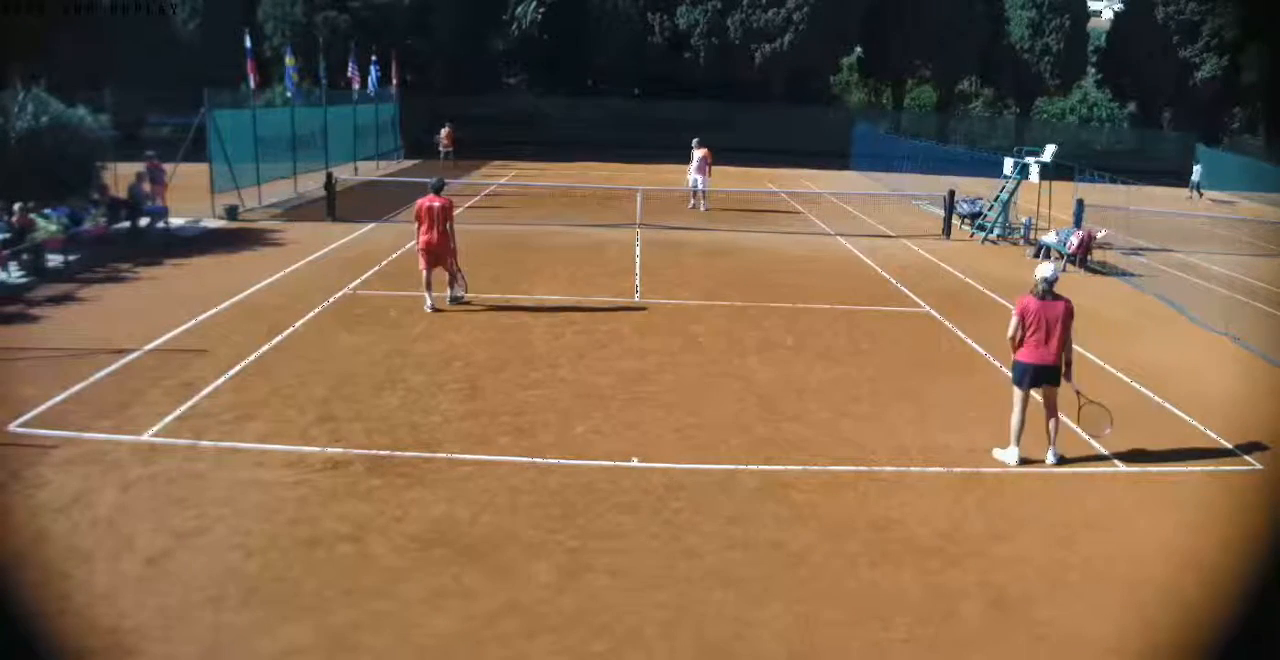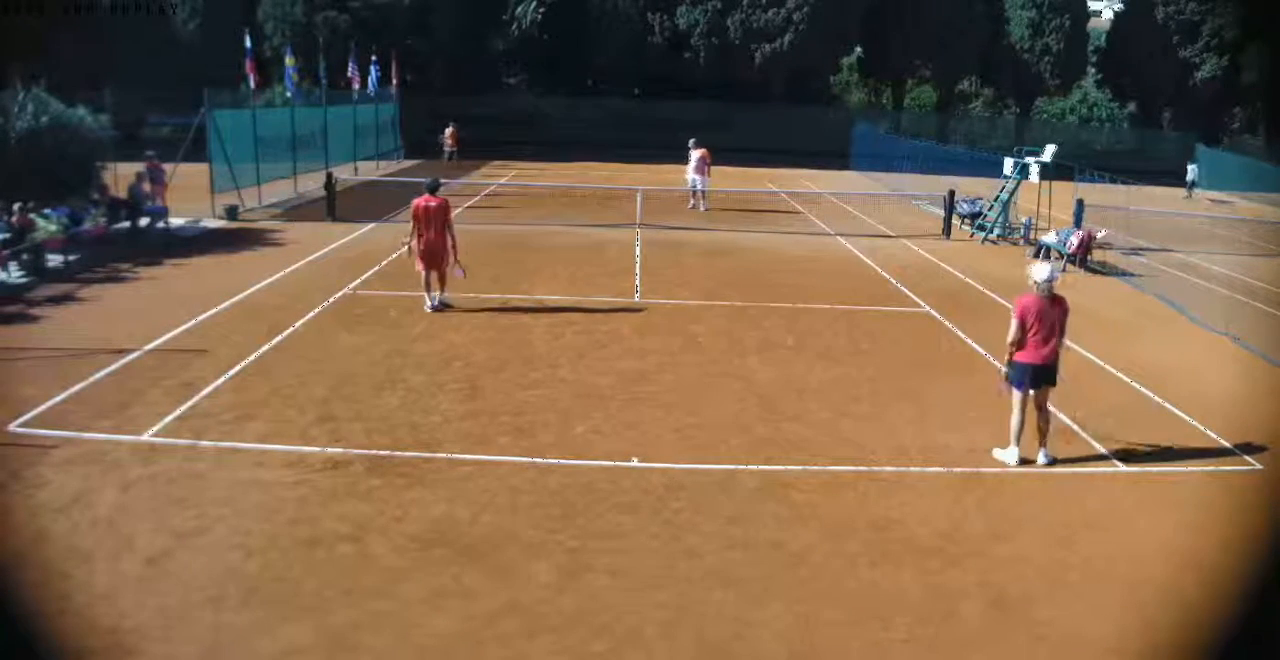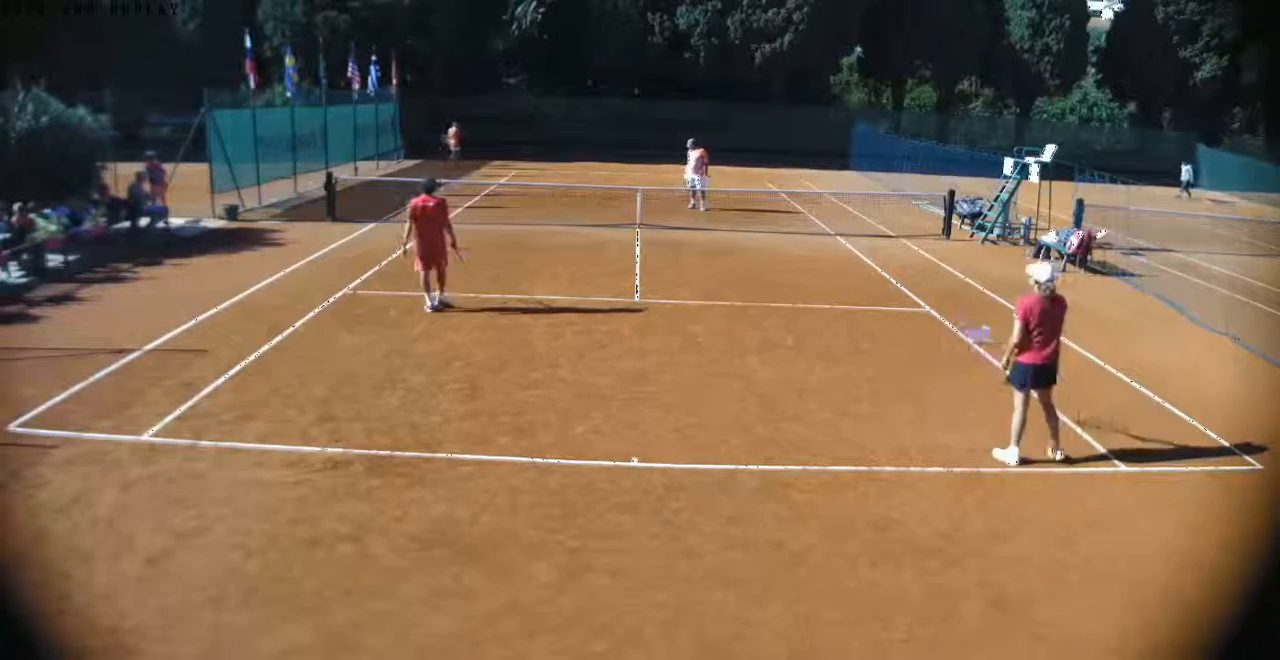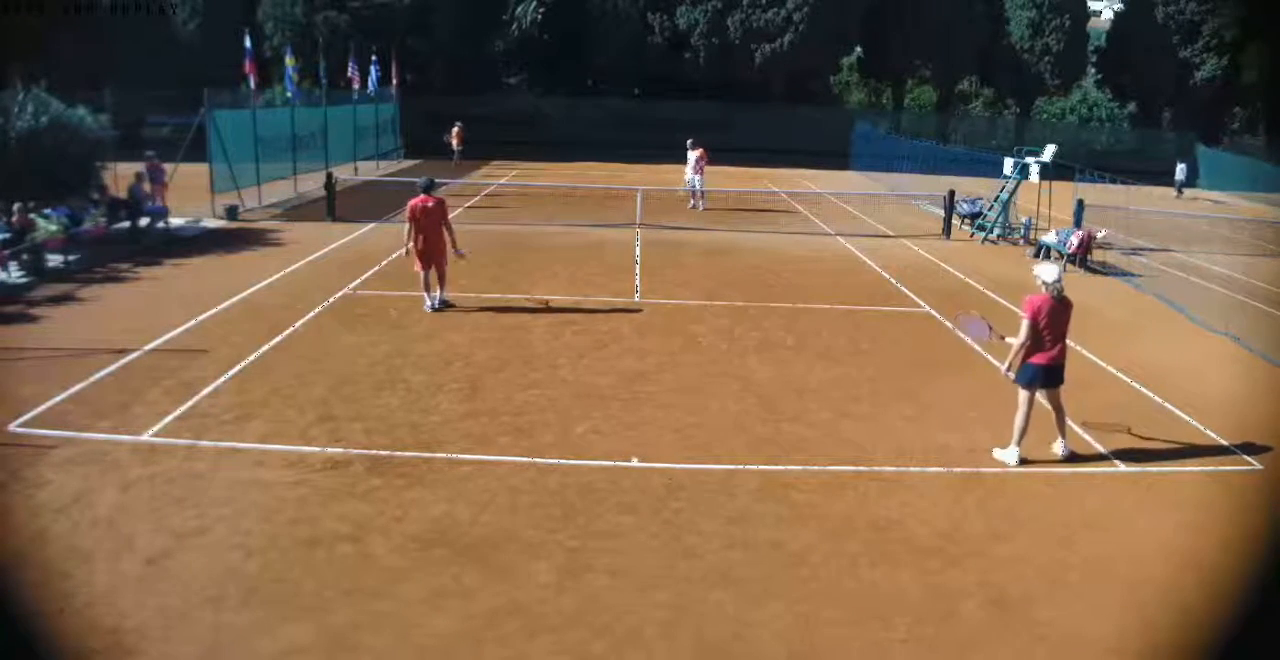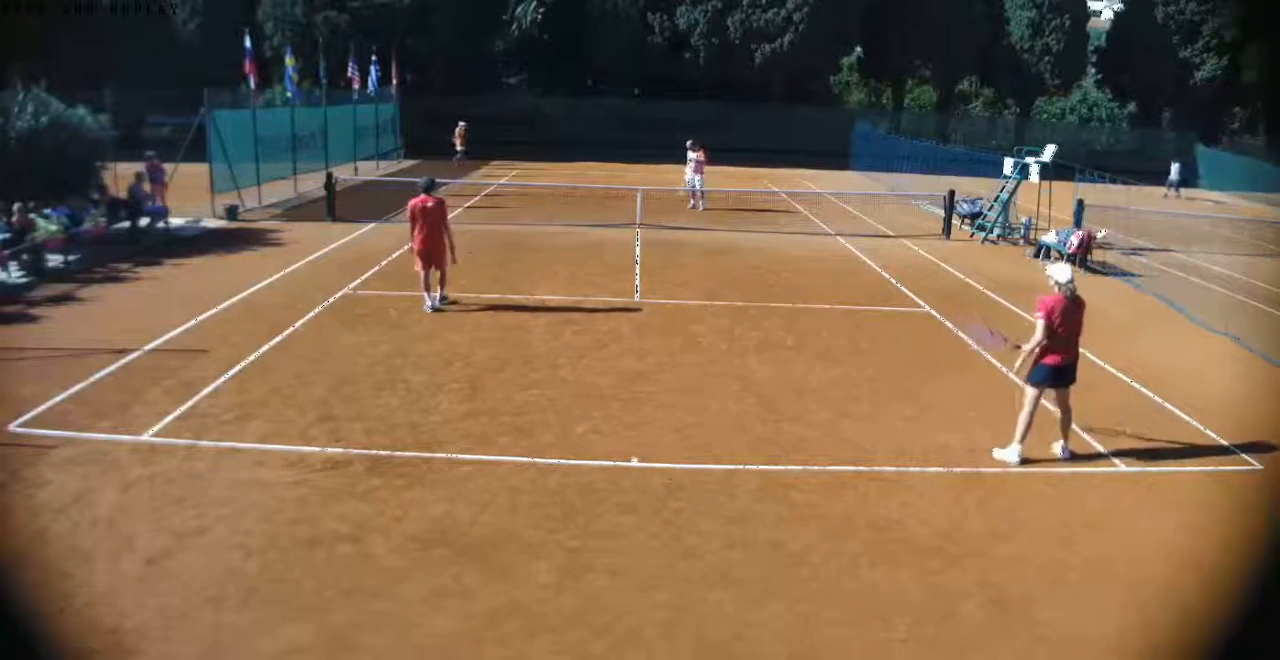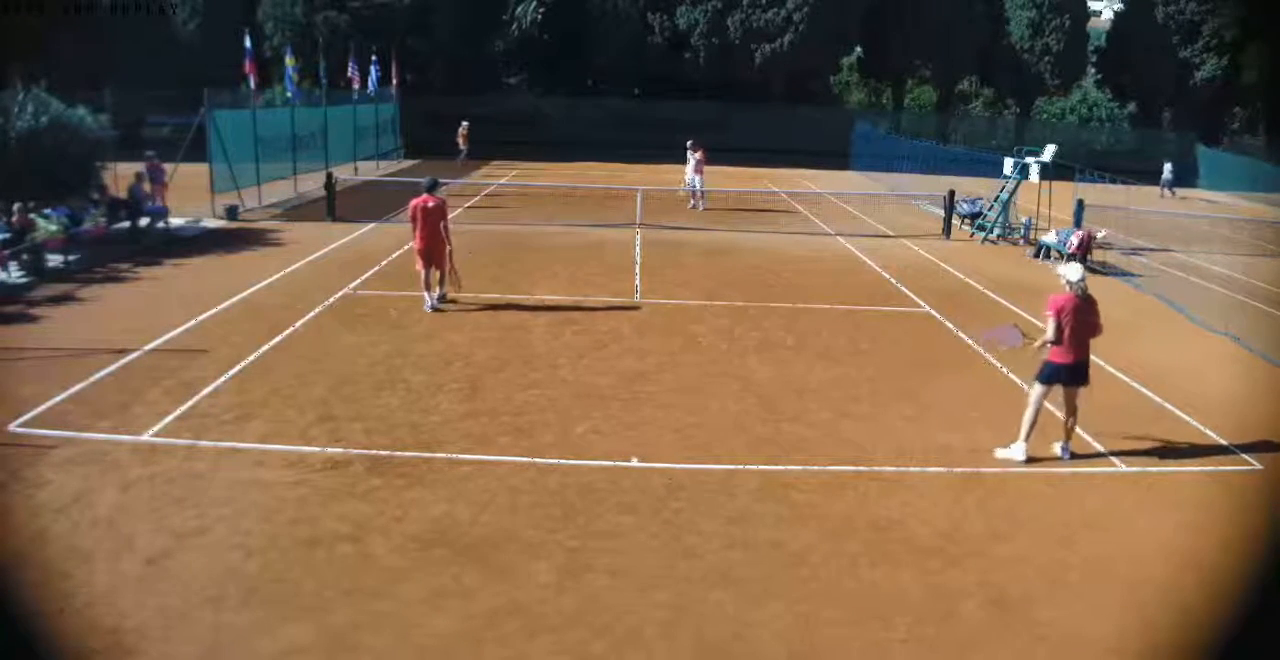
dt=0.2s
person 1, frame 1
left shoulder: (1025, 302)
right shoulder: (1065, 305)
left elbow: (1011, 335)
right elbow: (1067, 339)
left wrist: (1017, 351)
right wrist: (1067, 365)
left hip: (1026, 361)
right hip: (1051, 364)
left knee: (1019, 407)
right knee: (1051, 407)
left ankle: (1013, 452)
right ankle: (1052, 452)
person 1, frame 2
left shoulder: (1024, 302)
right shoulder: (1061, 303)
left elbow: (1012, 338)
right elbow: (1060, 337)
left wrist: (1009, 354)
left hip: (1024, 361)
right hip: (1048, 363)
left knee: (1018, 407)
right knee: (1041, 407)
left ankle: (1013, 452)
right ankle: (1043, 452)
person 1, frame 3
left shoulder: (1026, 302)
right shoulder: (1060, 302)
left elbow: (1016, 339)
right elbow: (1053, 332)
left wrist: (1006, 357)
left hip: (1027, 362)
right hip: (1049, 362)
left knee: (1020, 407)
right knee: (1047, 404)
left ankle: (1013, 452)
right ankle: (1056, 449)
person 1, frame 4
left shoulder: (1033, 302)
right shoulder: (1066, 303)
left elbow: (1024, 339)
left wrist: (1008, 361)
right wrist: (1015, 340)
left hip: (1035, 362)
right hip: (1056, 362)
left knee: (1024, 407)
right knee: (1056, 404)
left ankle: (1013, 452)
right ankle: (1062, 445)
person 1, frame 5
left shoulder: (1047, 302)
right shoulder: (1079, 303)
left elbow: (1039, 338)
right elbow: (1075, 332)
left wrist: (1021, 359)
left hip: (1047, 362)
right hip: (1069, 362)
left knee: (1029, 406)
right knee: (1064, 405)
left ankle: (1015, 450)
right ankle: (1063, 447)
person 1, frame 6
left shoulder: (1057, 300)
right shoulder: (1090, 302)
left elbow: (1051, 336)
right elbow: (1097, 331)
left wrist: (1038, 343)
left hip: (1058, 360)
right hip: (1080, 361)
left knee: (1034, 402)
right knee: (1071, 404)
left ankle: (1020, 447)
right ankle: (1064, 447)
